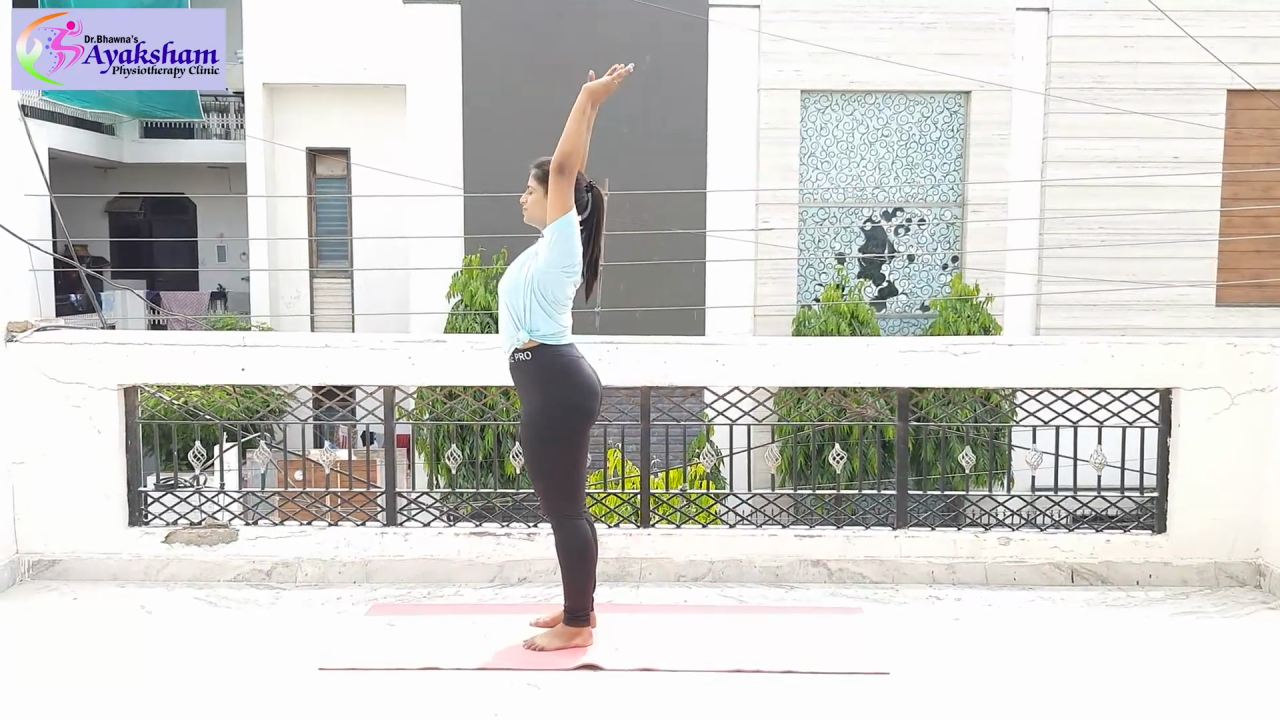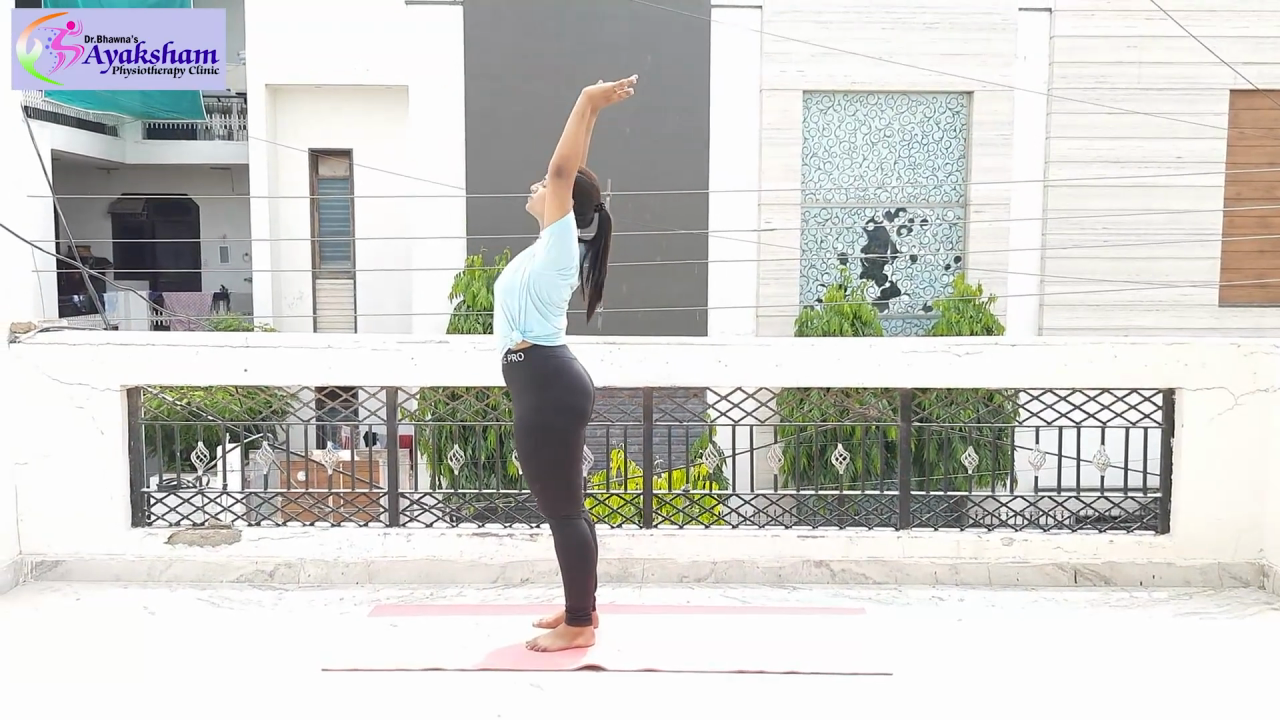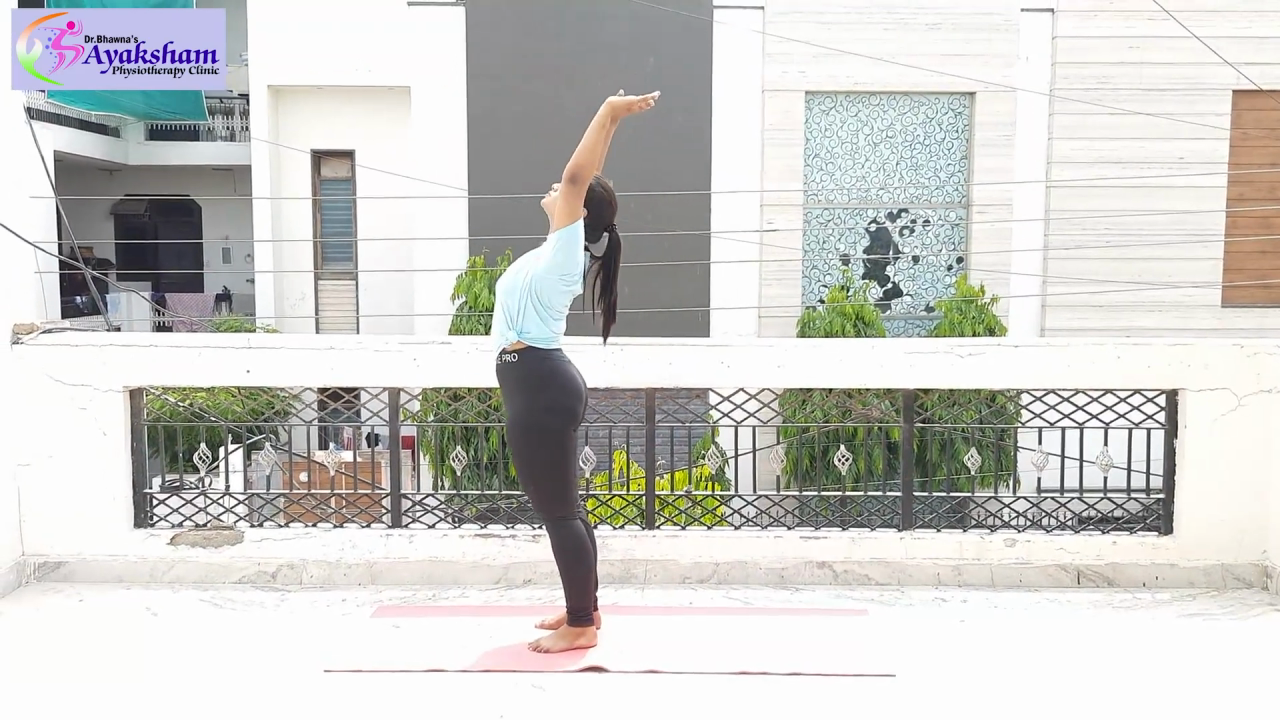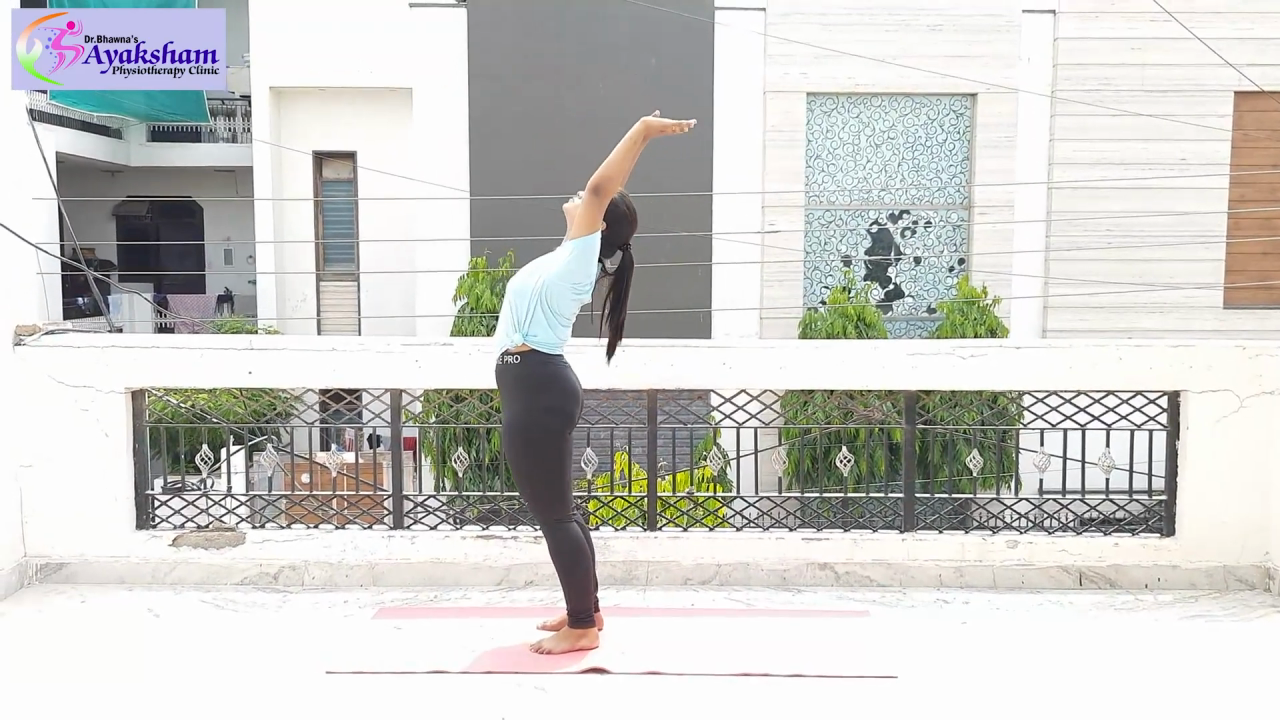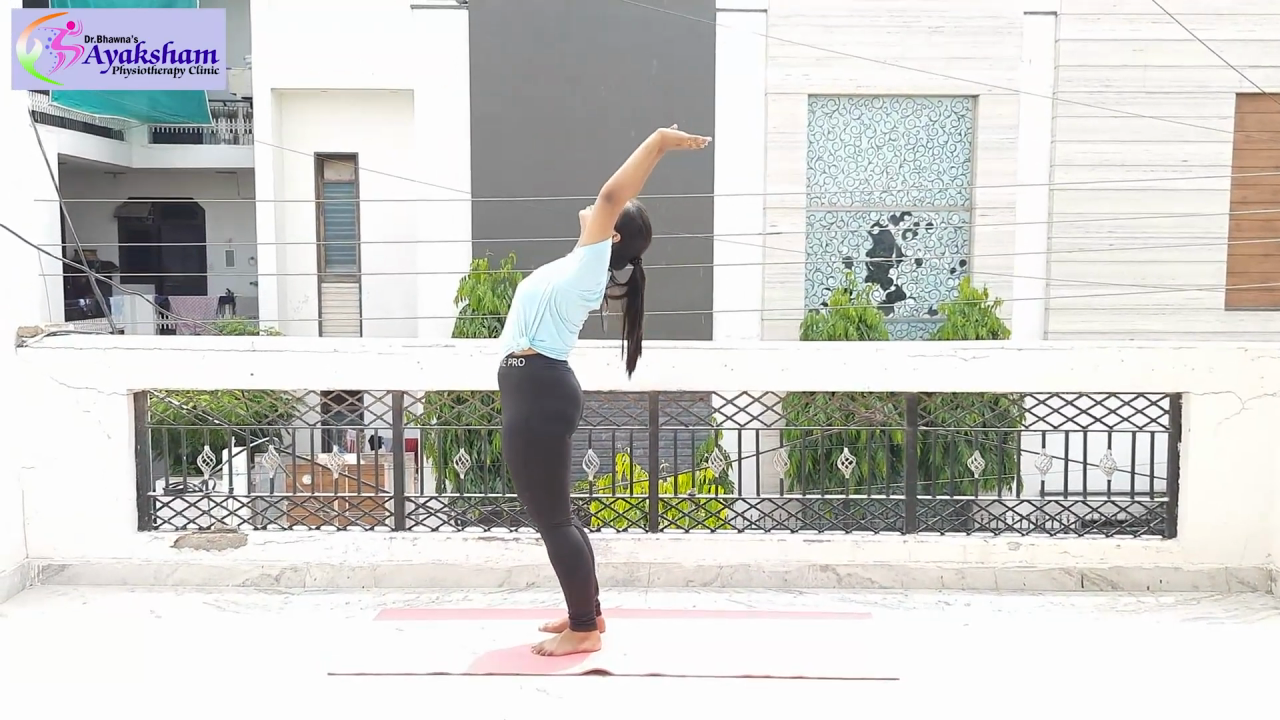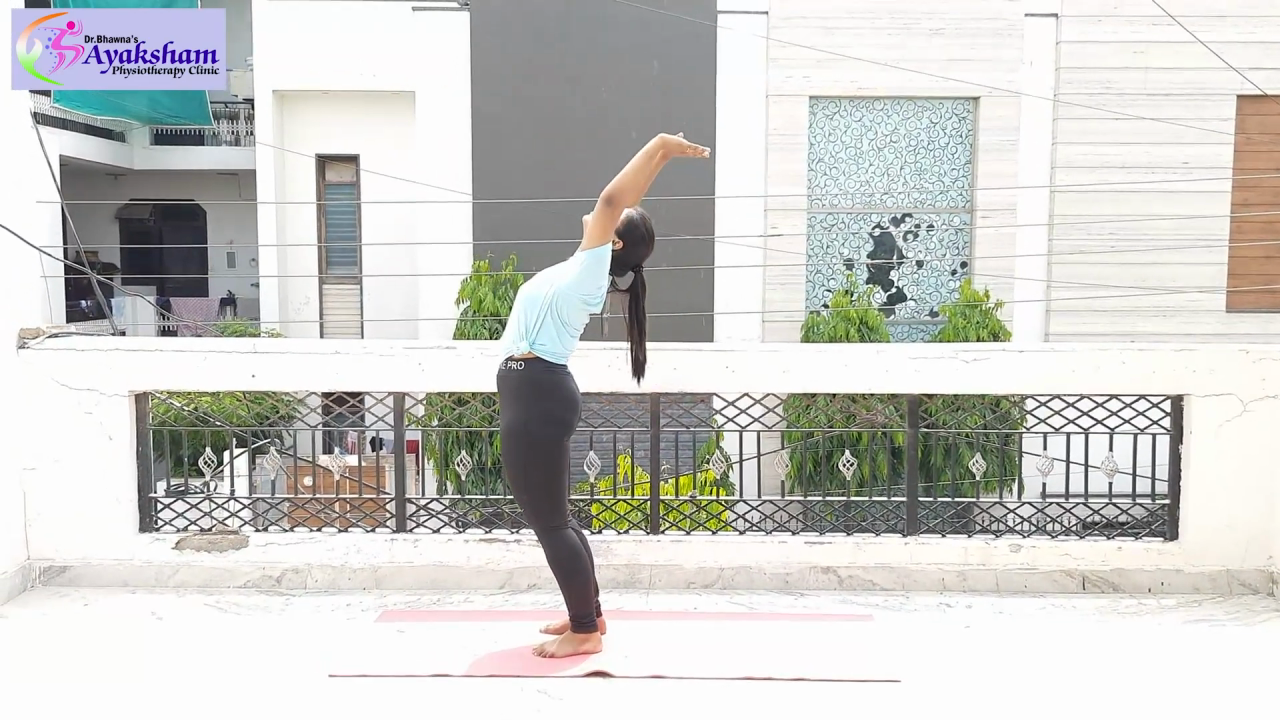
dt=0.3s
person 1, frame 1
left shoulder: (563, 242)
right shoulder: (550, 245)
left elbow: (564, 170)
right elbow: (565, 171)
left wrist: (587, 100)
right wrist: (589, 104)
left hip: (555, 385)
right hip: (552, 383)
left knee: (563, 507)
right knee: (564, 505)
left ankle: (577, 625)
right ankle: (578, 608)
person 1, frame 2
left shoulder: (559, 245)
right shoulder: (552, 245)
left elbow: (562, 172)
right elbow: (566, 174)
left wrist: (587, 104)
right wrist: (589, 108)
left hip: (546, 384)
right hip: (545, 383)
left knee: (561, 509)
right knee: (564, 506)
left ankle: (578, 626)
right ankle: (582, 608)
person 1, frame 3
left shoulder: (567, 249)
right shoulder: (557, 249)
left elbow: (575, 178)
right elbow: (580, 179)
left wrist: (608, 114)
right wrist: (609, 117)
left hip: (538, 385)
right hip: (538, 384)
left knee: (556, 510)
right knee: (560, 506)
left ankle: (579, 626)
right ankle: (584, 608)
person 1, frame 4
left shoulder: (578, 258)
right shoulder: (573, 255)
left elbow: (599, 189)
right elbow: (603, 189)
left wrist: (641, 133)
right wrist: (639, 134)
left hip: (536, 389)
right hip: (535, 387)
left knee: (553, 514)
right knee: (557, 510)
left ankle: (581, 627)
right ankle: (586, 610)
person 1, frame 5
left shoulder: (590, 266)
right shoulder: (583, 263)
left elbow: (611, 195)
right elbow: (616, 197)
left wrist: (657, 143)
right wrist: (656, 148)
left hip: (539, 393)
right hip: (536, 391)
left knee: (551, 517)
right knee: (555, 514)
left ankle: (583, 629)
right ankle: (588, 612)
person 1, frame 6
left shoulder: (590, 271)
right shoulder: (585, 268)
left elbow: (611, 200)
right elbow: (619, 202)
left wrist: (658, 149)
right wrist: (658, 153)
left hip: (537, 397)
right hip: (534, 395)
left knee: (549, 521)
right knee: (553, 517)
left ankle: (584, 631)
right ankle: (588, 614)
